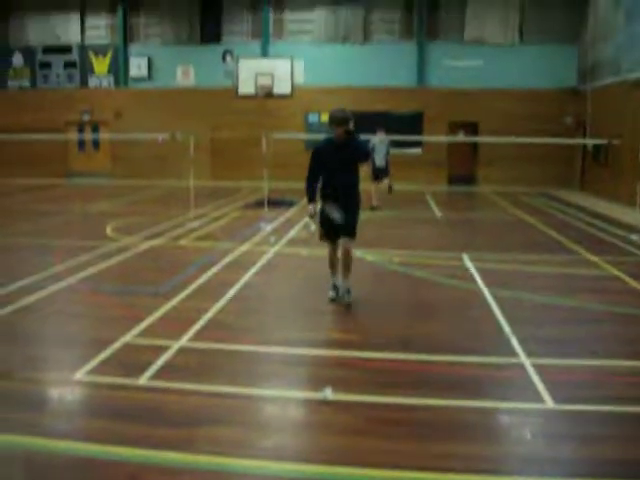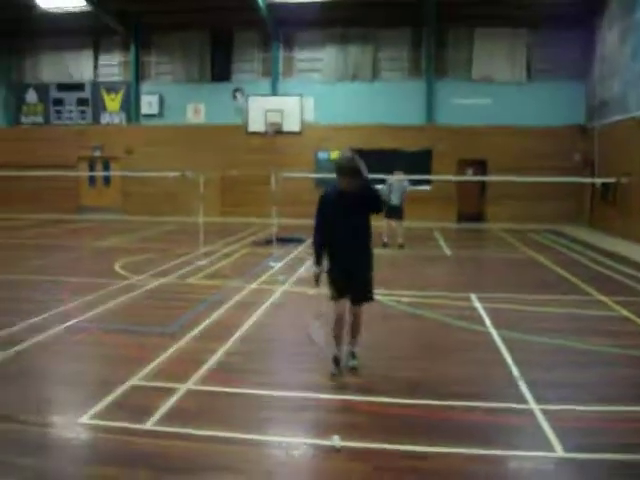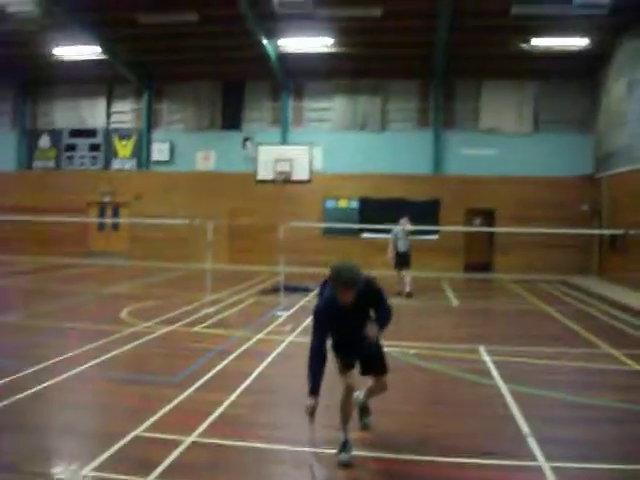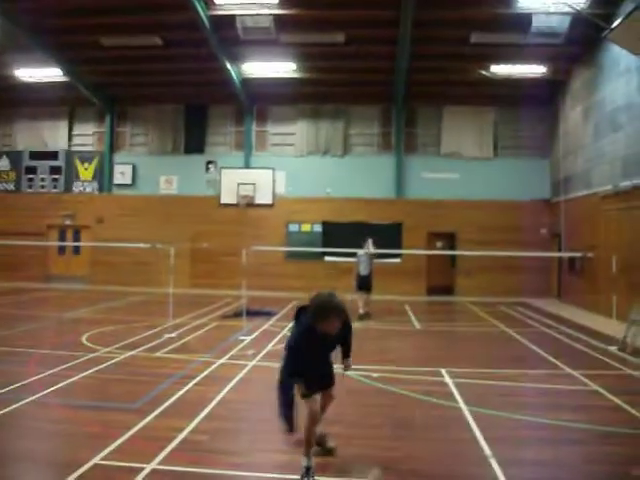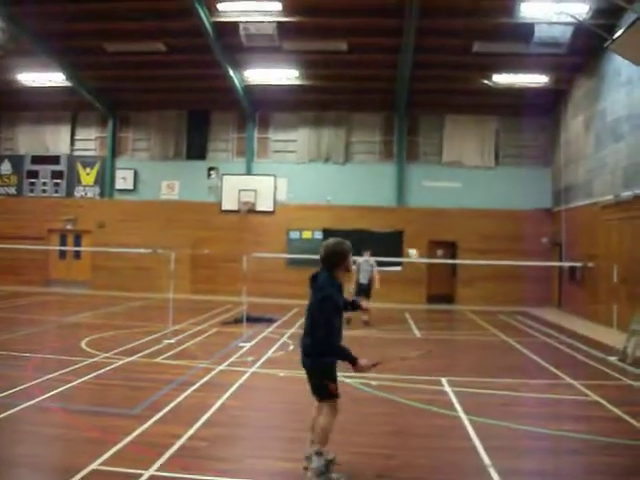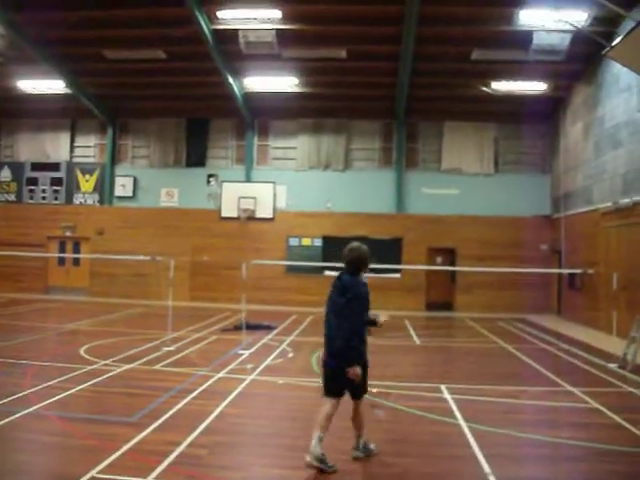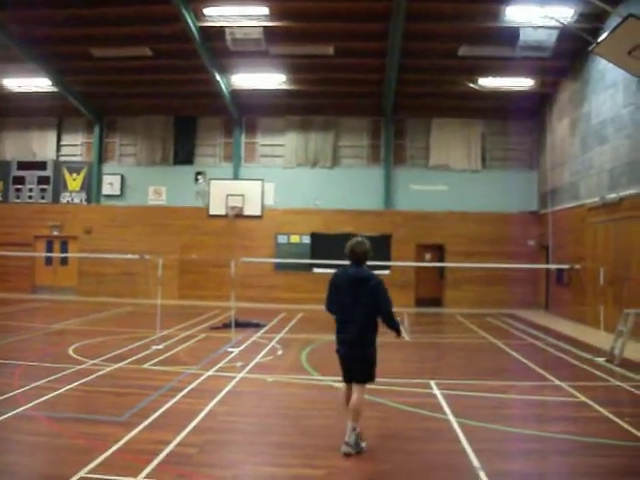
dt=0.5s
person 1, frame 1
left shoulder: (354, 144)
right shoulder: (321, 148)
left elbow: (365, 156)
right elbow: (313, 176)
left wrist: (351, 133)
right wrist: (311, 202)
left hip: (349, 204)
right hip: (329, 204)
left knee: (346, 246)
right knee: (332, 247)
left ankle: (345, 285)
right ankle: (334, 282)
person 1, frame 2
left shoulder: (364, 194)
right shoulder: (327, 198)
left elbow: (379, 207)
right elbow: (320, 232)
left wrist: (365, 179)
right wrist: (318, 263)
left hip: (361, 261)
right hip: (337, 262)
left knee: (356, 310)
right knee: (340, 309)
left ankle: (352, 349)
right ankle: (337, 354)
person 1, frame 3
left shoulder: (368, 286)
right shoulder: (324, 306)
left elbow: (385, 311)
right elbow: (317, 349)
left wrist: (377, 327)
right wrist: (313, 394)
left hip: (367, 338)
right hip: (343, 343)
left knee: (381, 384)
right knee: (348, 386)
left ankle: (362, 400)
right ankle: (345, 439)
person 1, frame 4
left shoulder: (340, 318)
right shoulder: (300, 335)
left elbow: (346, 333)
right elbow: (286, 381)
left wrist: (346, 356)
right wrist: (290, 427)
left hip: (322, 359)
right hip: (303, 367)
left knee: (328, 397)
right knee: (313, 411)
left ankle: (315, 435)
right ankle: (307, 465)
person 1, frame 5
left shoulder: (329, 283)
right shoulder: (326, 292)
right elbow: (329, 337)
left wrist: (355, 305)
right wrist: (354, 360)
left hip: (316, 355)
right hip: (320, 357)
left knee: (324, 403)
right knee: (331, 406)
left ankle: (314, 453)
person 1, frame 6
left shoulder: (340, 284)
right shoulder: (359, 290)
right elbow: (353, 327)
left wrist: (373, 320)
right wrist: (354, 363)
left hip: (332, 355)
right hip: (351, 357)
left knee: (331, 402)
right knee: (357, 401)
left ankle: (315, 450)
right ankle: (360, 446)
person 1, frame 7
left shoulder: (337, 278)
right shoulder: (374, 282)
left elbow: (330, 307)
right elbow: (385, 311)
right wrist: (397, 328)
left hip: (343, 342)
right hip: (364, 344)
left knee: (349, 386)
right knee: (358, 390)
left ankle: (353, 429)
right ankle: (350, 440)
